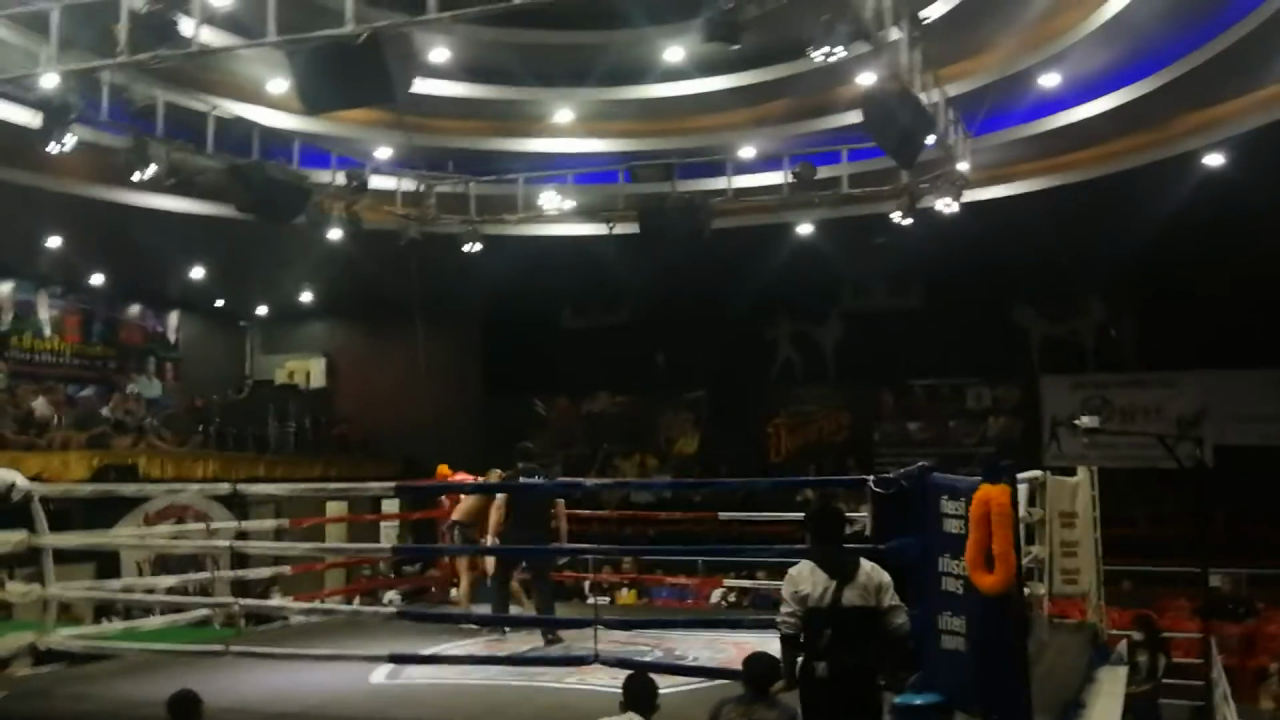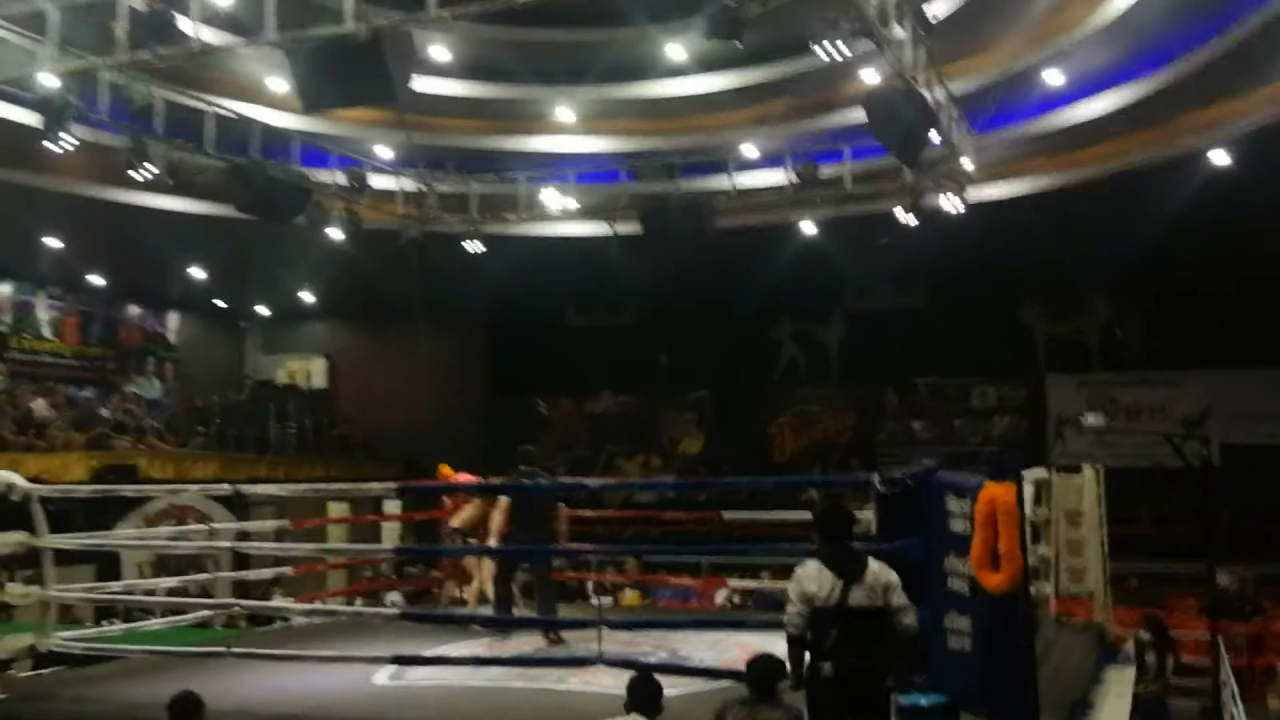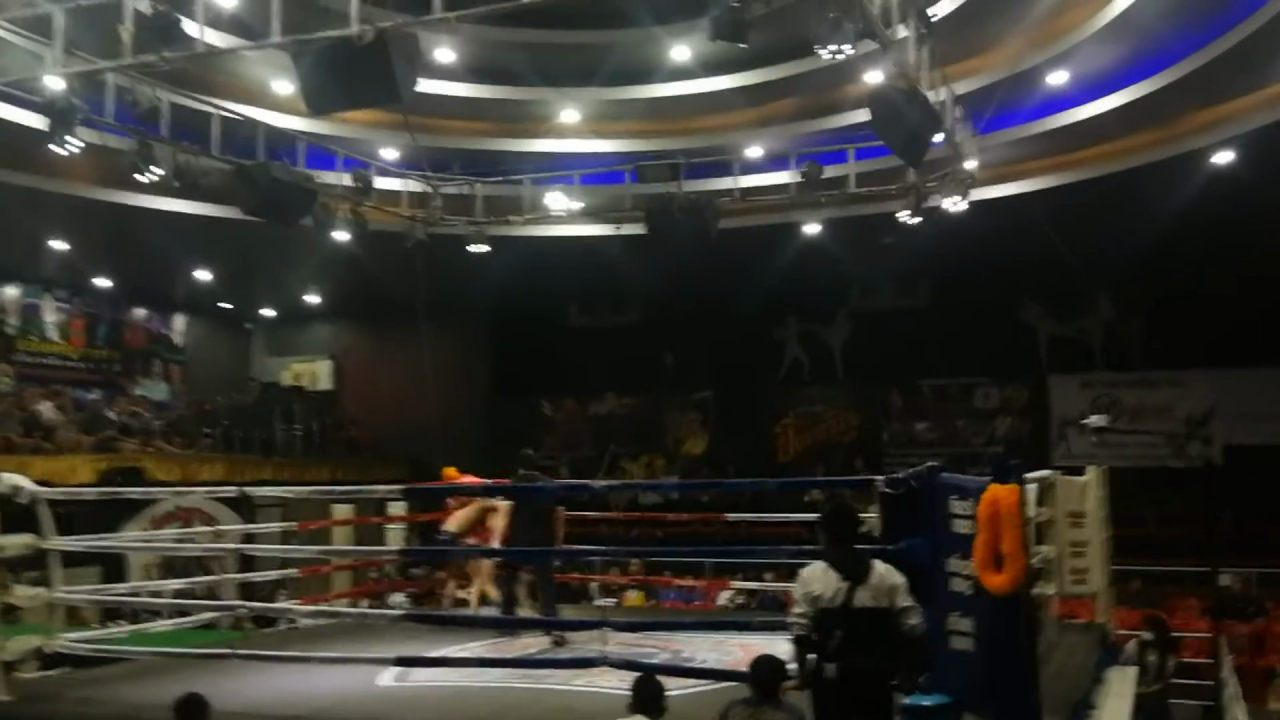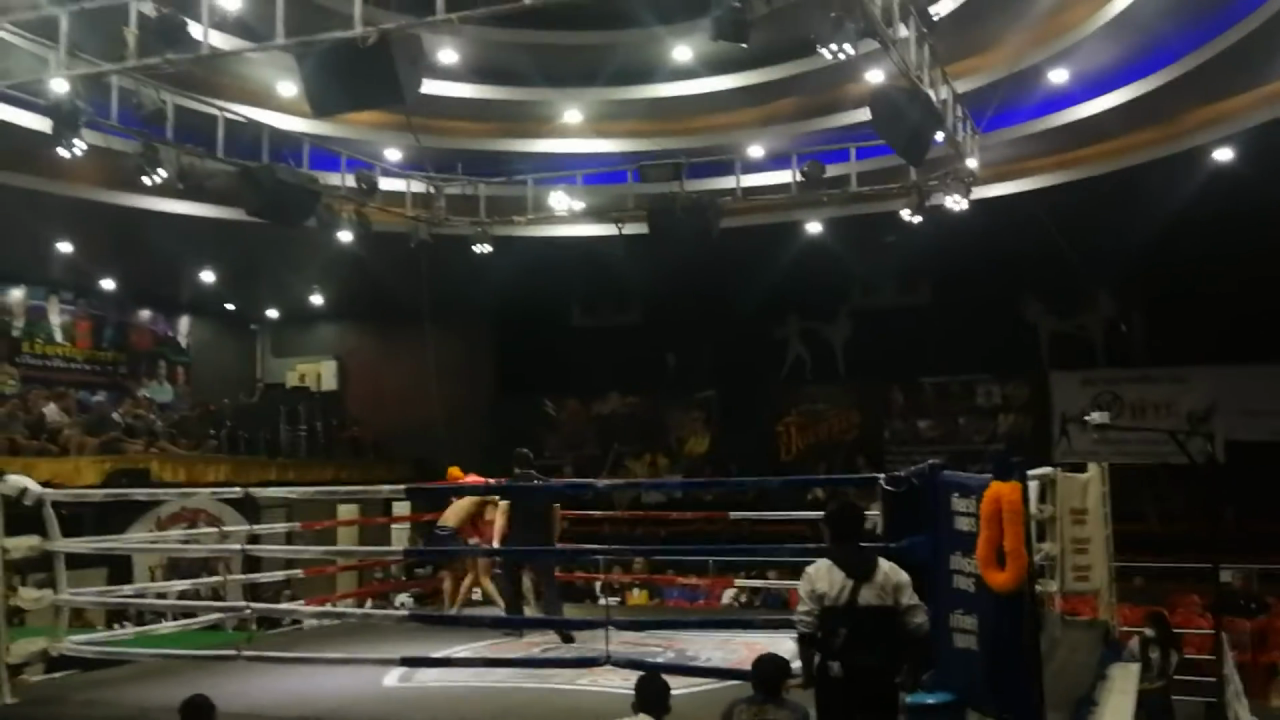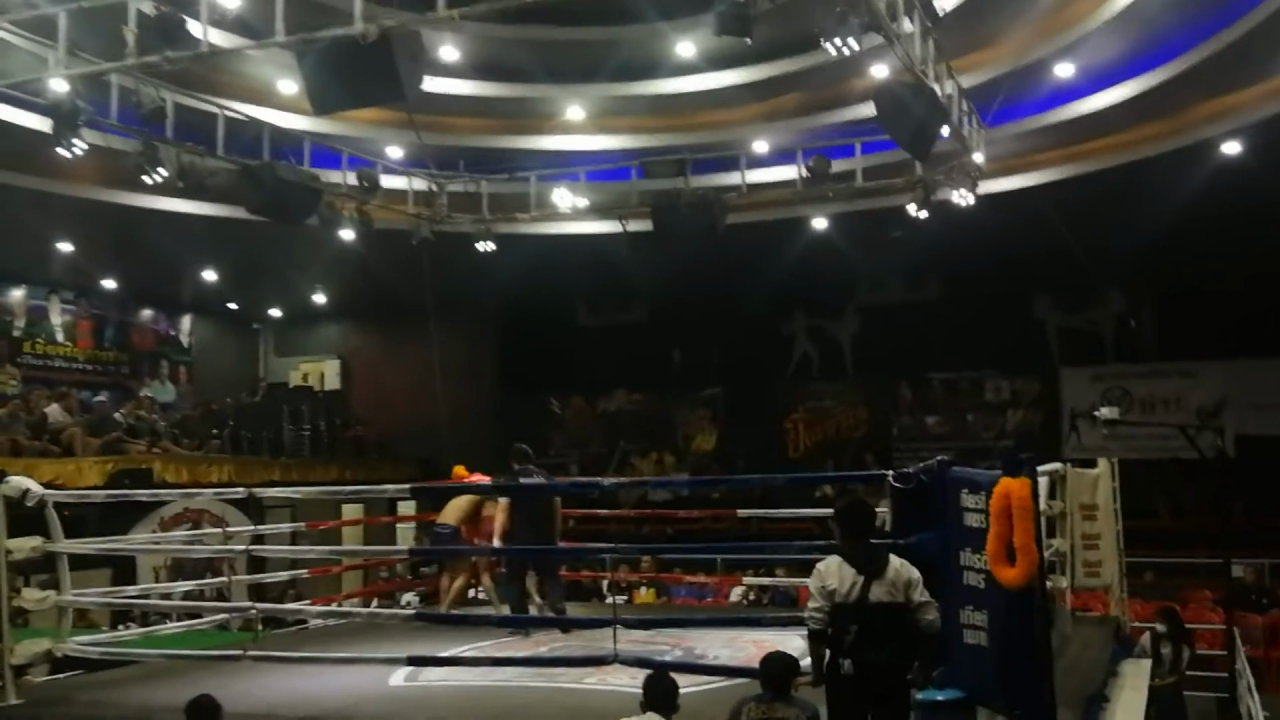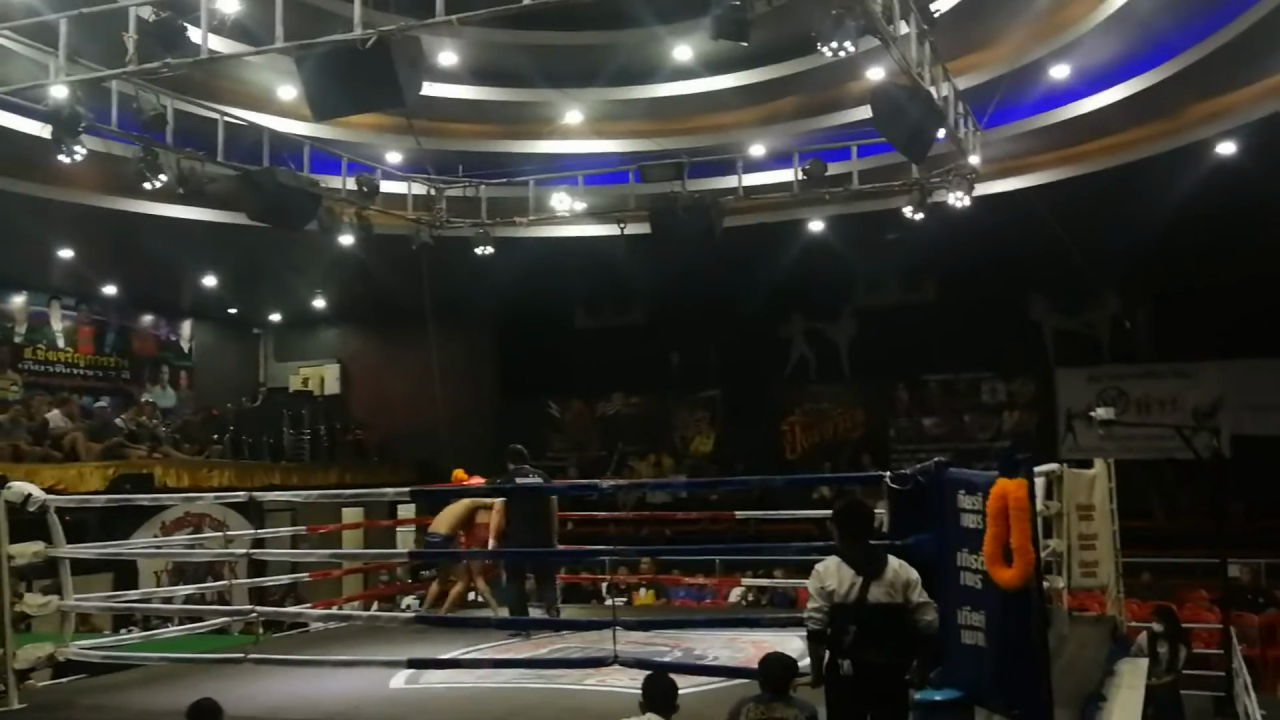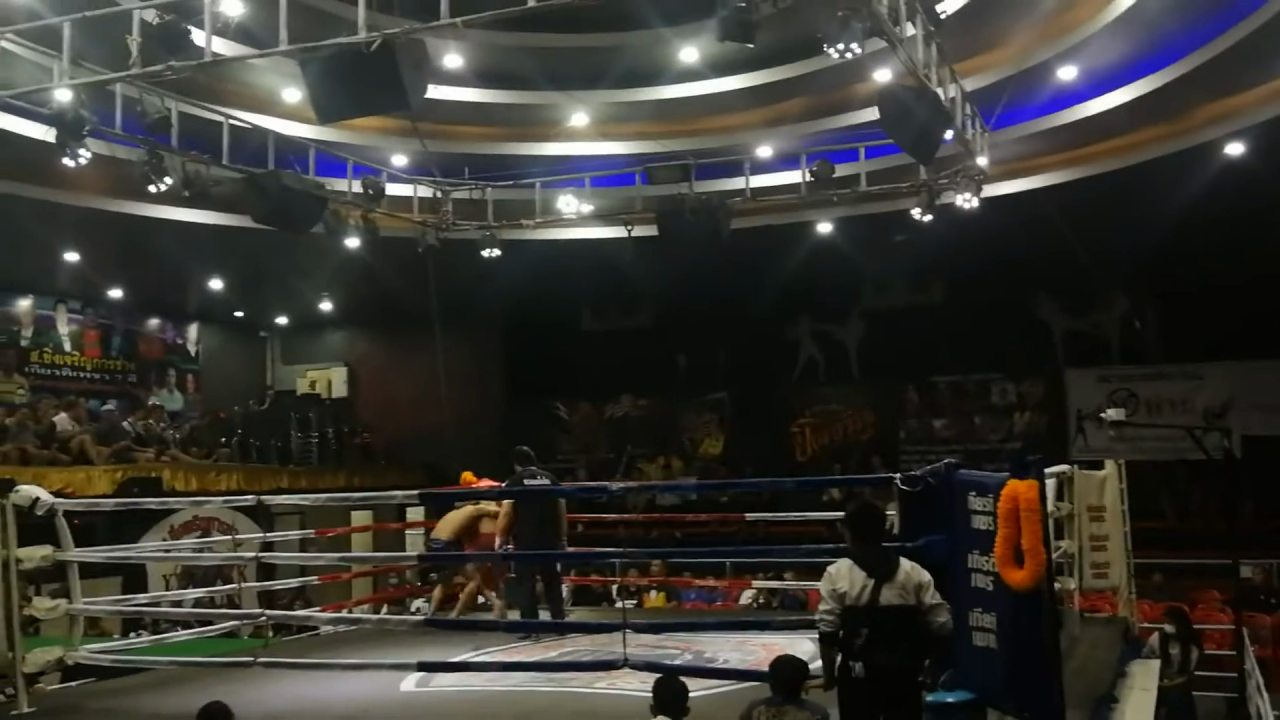
dt=0.1s
person 1, frame 1
left shoulder: (798, 575)
right shoulder: (874, 573)
left elbow: (790, 633)
right elbow: (898, 627)
left wrist: (789, 675)
left hip: (820, 675)
right hip: (863, 674)
person 1, frame 2
left shoulder: (805, 575)
right shoulder: (882, 573)
left elbow: (796, 633)
right elbow: (906, 627)
left wrist: (797, 674)
right wrist: (894, 666)
left hip: (827, 676)
right hip: (871, 675)
person 1, frame 3
left shoulder: (811, 576)
right shoulder: (887, 574)
left elbow: (802, 633)
right elbow: (912, 628)
left wrist: (804, 674)
right wrist: (908, 669)
left hip: (831, 676)
right hip: (876, 675)
person 1, frame 4
left shoulder: (816, 574)
right shoulder: (892, 572)
left elbow: (806, 632)
right elbow: (918, 626)
left wrist: (807, 673)
left hip: (835, 675)
right hip: (880, 674)
person 1, frame 5
left shoulder: (826, 571)
right shoulder: (903, 569)
left elbow: (817, 629)
right elbow: (929, 622)
left wrist: (818, 671)
right wrist: (918, 663)
left hip: (847, 672)
right hip: (892, 671)
person 1, frame 6
left shoulder: (825, 571)
right shoulder: (901, 570)
left elbow: (816, 629)
right elbow: (927, 623)
left wrist: (817, 672)
right wrist: (910, 661)
left hip: (846, 672)
right hip: (890, 671)
person 1, frame 7
left shoulder: (837, 574)
right shoulder: (913, 572)
left elbow: (828, 632)
right elbow: (941, 624)
left wrist: (829, 675)
left hip: (858, 674)
right hip: (903, 673)
person 2, frame 1
left shoulder: (510, 477)
right shoulder: (549, 480)
left elbow: (498, 507)
right elbow: (561, 514)
left wrist: (491, 535)
right wrist: (563, 542)
left hip: (511, 537)
right hip: (540, 539)
left knee: (501, 579)
right knee: (542, 584)
right ankle: (549, 632)
person 2, frame 2
left shoulder: (514, 481)
right shoulder: (550, 483)
left elbow: (502, 509)
right elbow: (561, 516)
left wrist: (494, 537)
right wrist: (562, 543)
left hip: (515, 539)
right hip: (542, 541)
left knee: (503, 578)
right knee: (544, 585)
right ankle: (550, 629)
person 2, frame 3
left shoulder: (514, 485)
right shoulder: (550, 486)
right elbow: (558, 518)
right wrist: (556, 544)
left hip: (516, 542)
right hip: (542, 543)
left knee: (507, 581)
right knee: (546, 585)
right ankle: (554, 628)
person 2, frame 4
left shoulder: (510, 485)
left elbow: (503, 513)
right elbow: (556, 515)
left wrist: (496, 541)
right wrist: (552, 541)
left hip: (516, 541)
right hip: (542, 542)
left knee: (510, 582)
right knee: (548, 583)
right ankle: (557, 620)
person 2, frame 5
left shoulder: (508, 481)
right shoulder: (547, 478)
left elbow: (503, 510)
right elbow: (557, 510)
left wrist: (497, 538)
right wrist: (556, 537)
left hip: (518, 538)
right hip: (544, 537)
left knee: (516, 580)
right knee: (550, 576)
right ankle: (558, 607)
person 2, frame 6
left shoulder: (505, 481)
right shoulder: (543, 478)
left elbow: (499, 511)
right elbow: (553, 509)
left wrist: (493, 538)
right wrist: (554, 536)
left hip: (515, 538)
right hip: (541, 537)
left knee: (515, 581)
right knee: (546, 578)
right ankle: (552, 610)
person 2, frame 7
left shoulder: (513, 482)
right shoulder: (551, 479)
left elbow: (506, 512)
right elbow: (561, 510)
left wrist: (499, 537)
right wrist: (563, 537)
left hip: (525, 540)
right hip: (549, 538)
left knee: (525, 583)
right knee: (551, 579)
right ankle: (557, 617)
